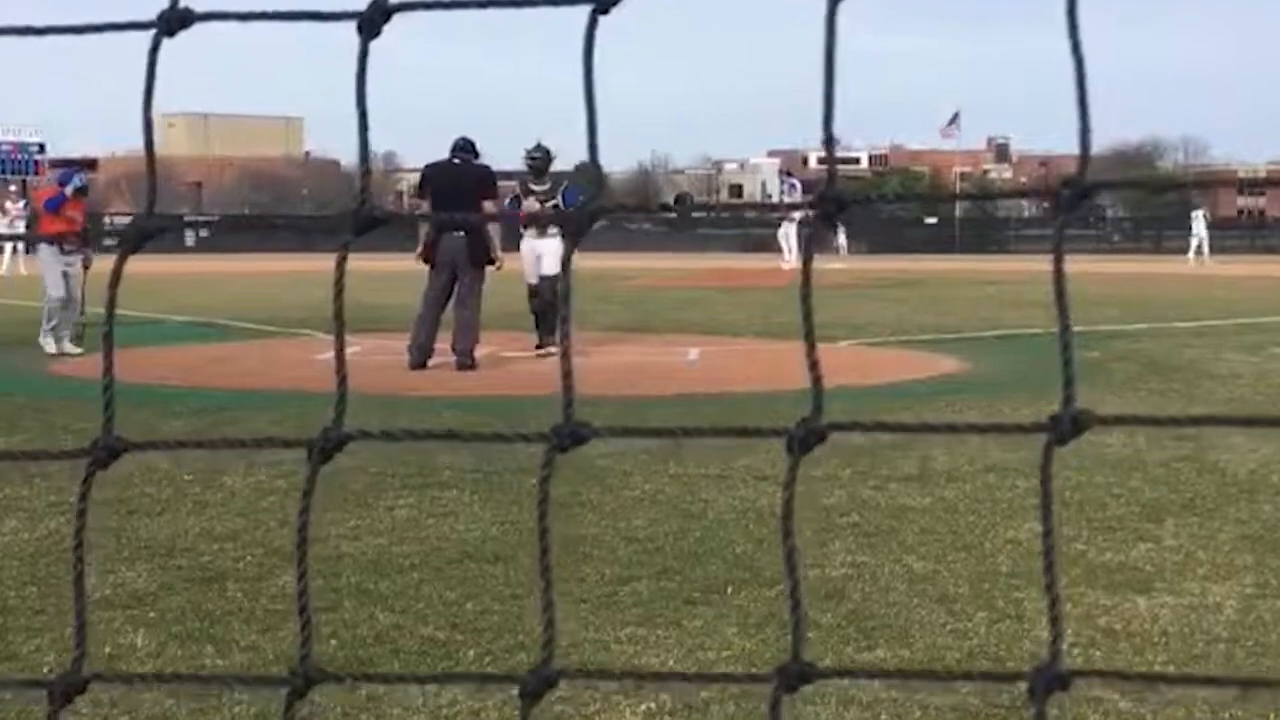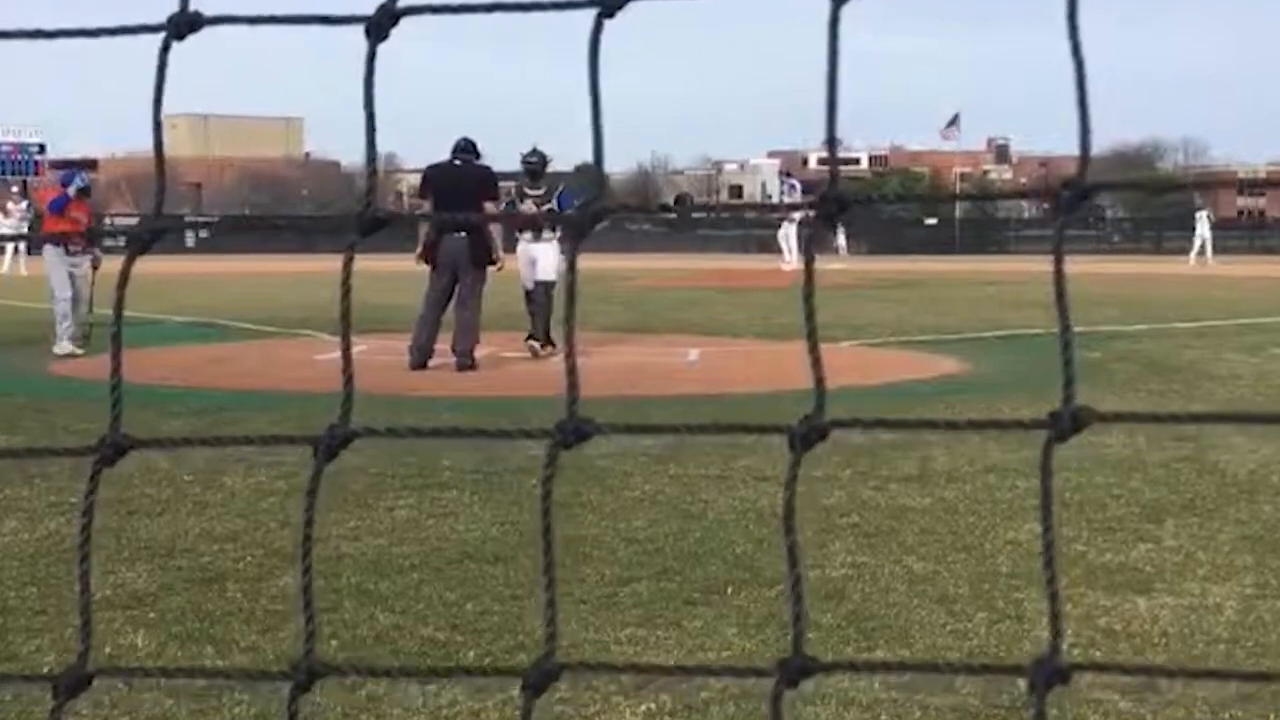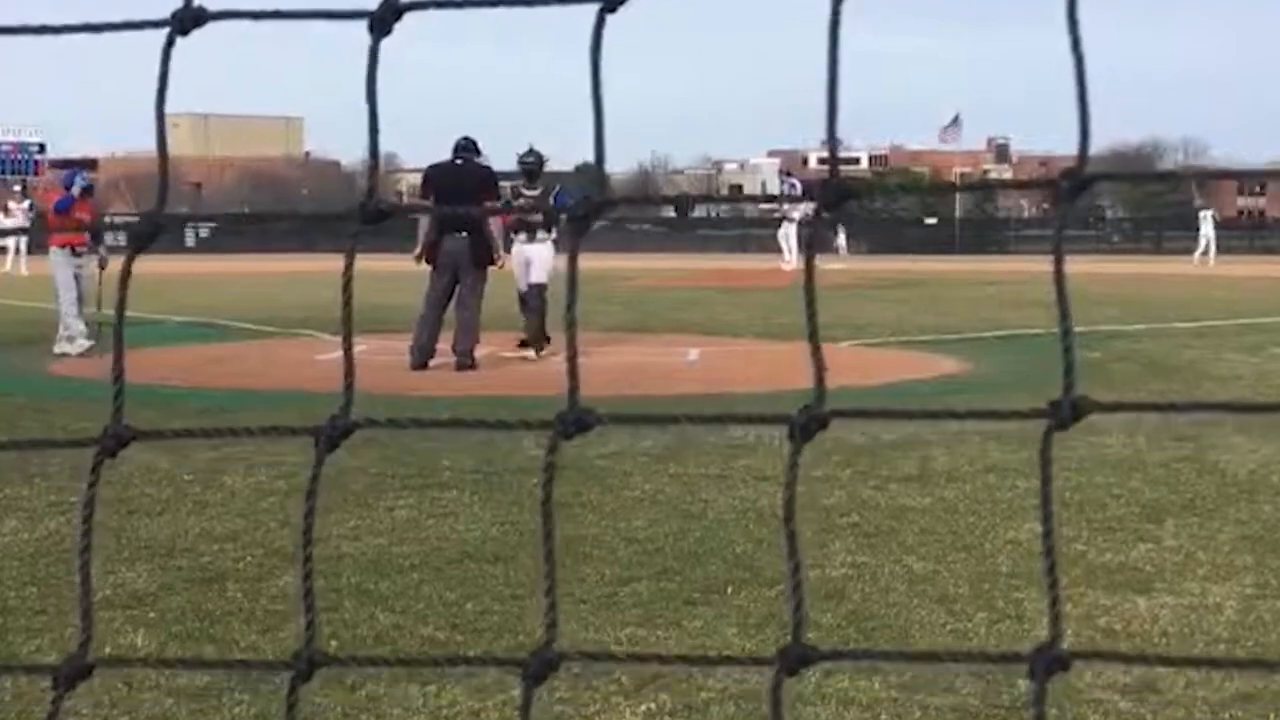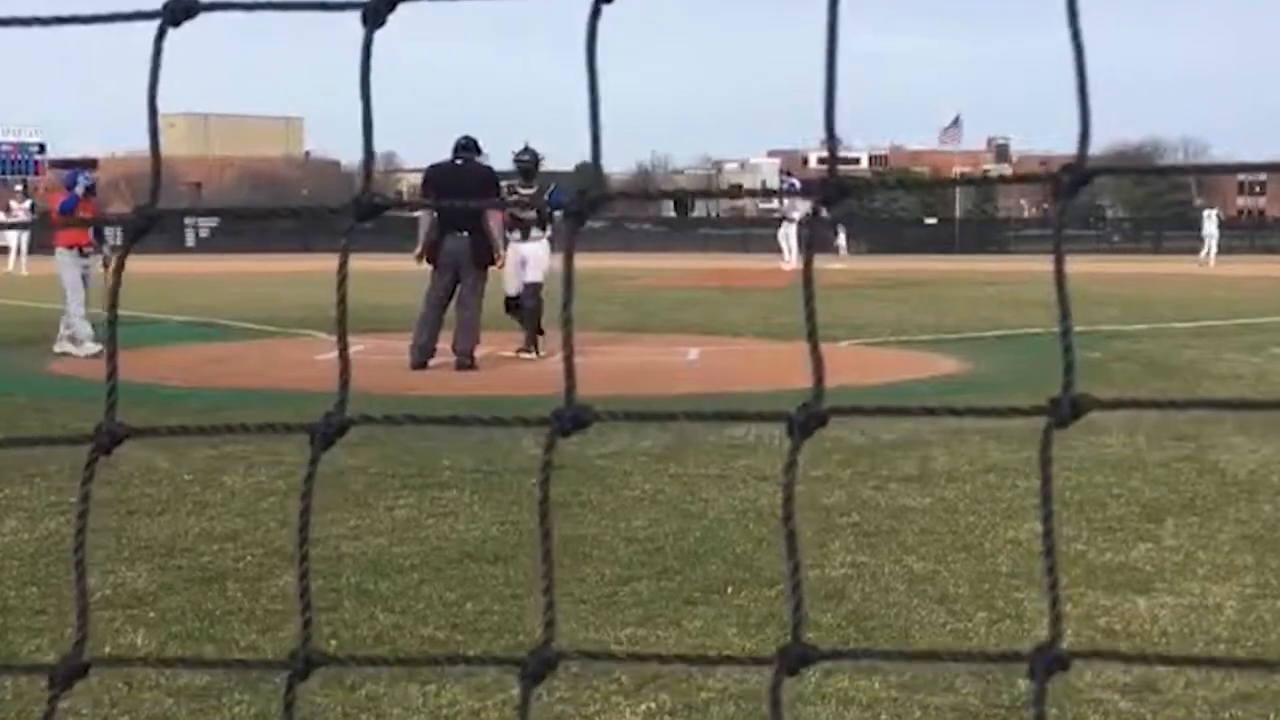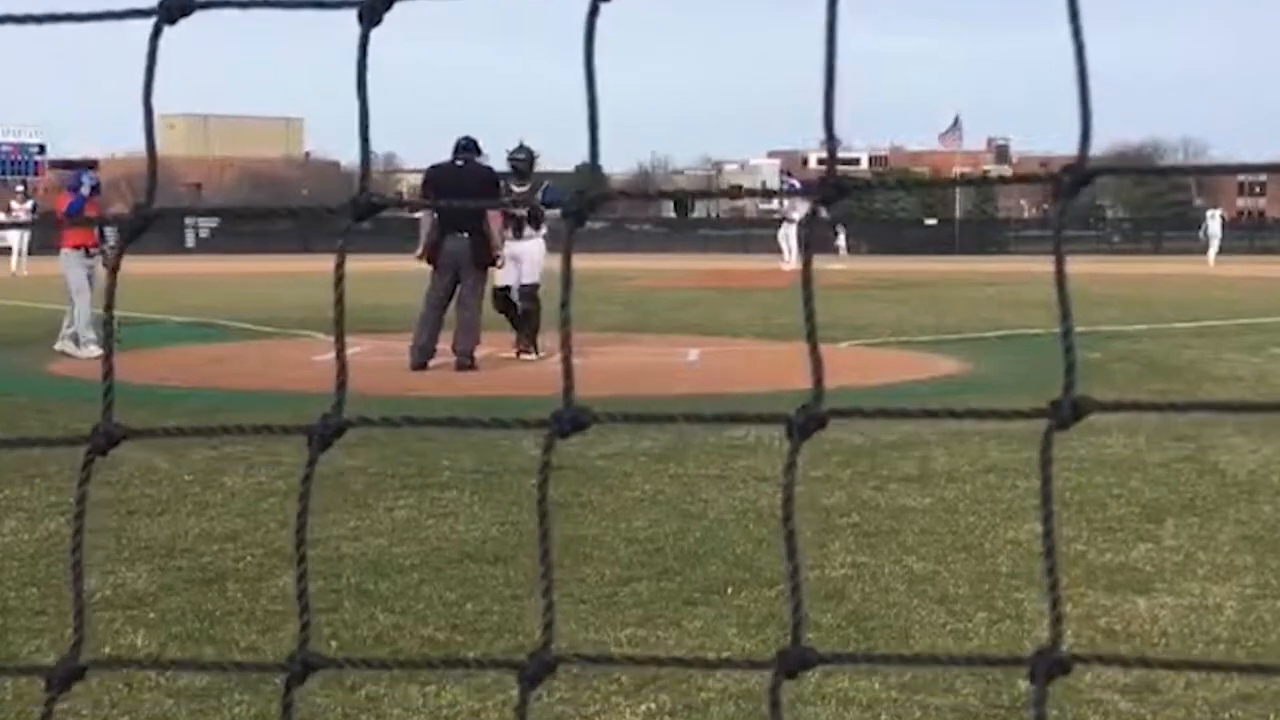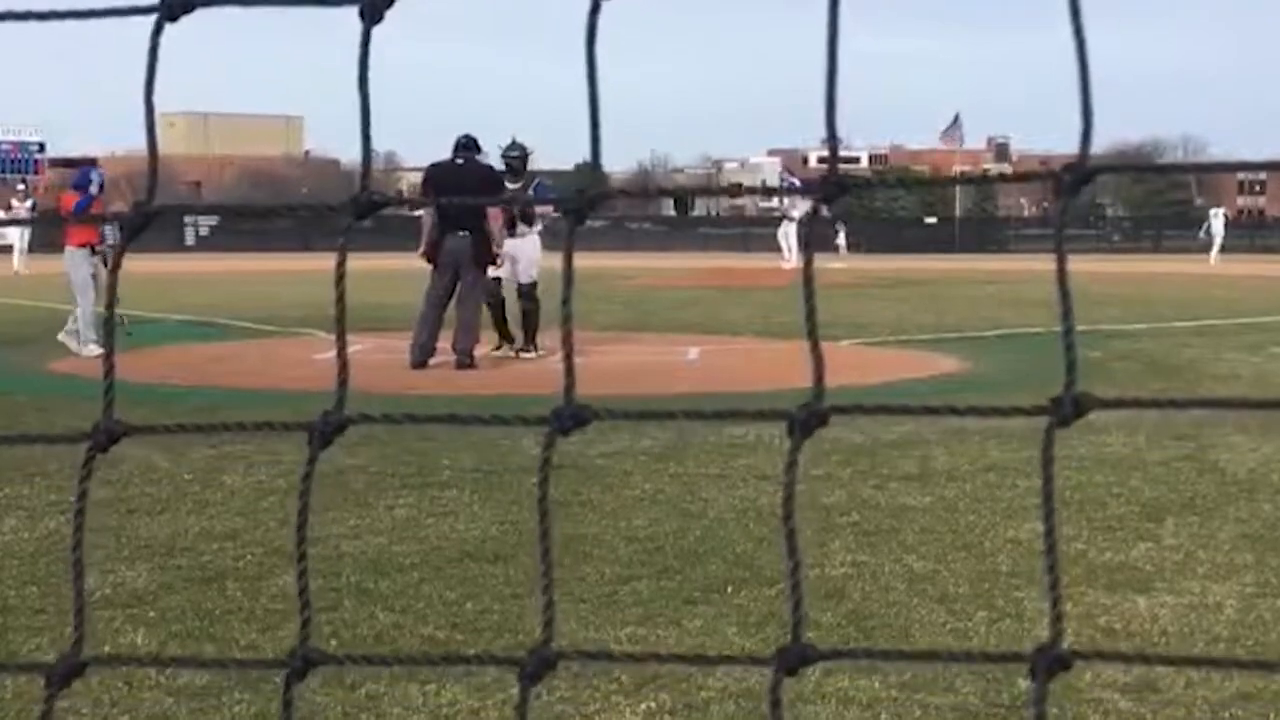
dt=0.1s
person 1, frame 1
left shoulder: (431, 171)
right shoulder: (483, 172)
left elbow: (425, 210)
right elbow: (489, 212)
left wrist: (422, 243)
right wrist: (496, 248)
left hip: (441, 243)
right hip: (471, 244)
left knee: (432, 300)
right knee: (468, 302)
left ankle: (418, 355)
right ankle: (464, 356)
person 1, frame 2
left shoulder: (432, 172)
right shoulder: (484, 173)
left elbow: (426, 211)
right elbow: (491, 213)
left wrist: (422, 244)
right wrist: (498, 248)
left hip: (442, 243)
right hip: (472, 245)
left knee: (434, 300)
right knee: (468, 303)
left ankle: (419, 355)
right ankle: (464, 357)
person 1, frame 3
left shoulder: (433, 172)
right shoulder: (485, 173)
right elbow: (491, 213)
left wrist: (421, 244)
right wrist: (498, 248)
left hip: (444, 243)
right hip: (473, 244)
left knee: (434, 301)
right knee: (469, 303)
left ankle: (419, 356)
right ankle: (464, 356)
person 1, frame 4
left shoulder: (434, 172)
right shoulder: (485, 173)
left elbow: (427, 211)
right elbow: (492, 213)
left wrist: (422, 244)
right wrist: (498, 248)
left hip: (444, 243)
right hip: (474, 244)
left knee: (434, 300)
right knee: (469, 302)
left ankle: (419, 355)
right ankle: (464, 356)
person 1, frame 5
left shoulder: (434, 173)
right shoulder: (486, 174)
left elbow: (428, 212)
right elbow: (493, 214)
left wrist: (423, 245)
right wrist: (498, 248)
left hip: (445, 244)
right hip: (474, 245)
left knee: (434, 301)
right knee: (470, 303)
left ankle: (419, 356)
right ankle: (464, 356)
person 1, frame 6
left shoulder: (434, 171)
right shoulder: (487, 173)
left elbow: (428, 211)
right elbow: (493, 213)
left wrist: (424, 243)
right wrist: (498, 246)
left hip: (445, 242)
right hip: (474, 243)
left knee: (434, 299)
right knee: (469, 301)
left ankle: (419, 354)
right ankle: (464, 355)
person 2, frame 1
left shoulder: (562, 187)
right shoulder: (520, 188)
left wrist: (553, 214)
right wrist: (526, 212)
left hip: (552, 241)
right hip: (529, 243)
left knee: (548, 285)
right knee: (535, 291)
left ankle: (550, 338)
right ankle: (546, 337)
person 2, frame 2
left shoulder: (557, 191)
right shoulder: (516, 193)
right wrist: (522, 216)
left hip: (548, 246)
right hip: (525, 247)
left knee: (543, 290)
right knee: (532, 295)
left ankle: (537, 338)
right ankle: (545, 340)
person 2, frame 3
left shoulder: (553, 192)
right shoulder: (512, 193)
left wrist: (543, 217)
right wrist: (515, 216)
left hip: (542, 247)
right hip: (519, 248)
left knee: (536, 293)
right knee: (526, 297)
left ankle: (533, 343)
right ankle: (539, 336)
person 2, frame 4
left shoulder: (548, 190)
right shoulder: (508, 192)
left wrist: (536, 214)
right wrist: (509, 213)
left hip: (538, 246)
right hip: (515, 247)
left knee: (532, 293)
right knee: (512, 298)
left ankle: (530, 344)
right ankle: (533, 330)
person 2, frame 5
left shoulder: (543, 188)
right shoulder: (502, 189)
left wrist: (528, 210)
right wrist: (502, 211)
left hip: (532, 244)
right hip: (508, 245)
left knee: (529, 293)
right knee: (500, 293)
left ankle: (530, 344)
right ankle: (523, 331)
person 2, frame 6
left shoulder: (536, 184)
left elbow: (548, 209)
left wrist: (519, 206)
left hip: (527, 241)
right hip: (503, 242)
left knee: (527, 292)
right knee: (492, 288)
left ankle: (529, 343)
right ankle: (505, 338)
person 3, frame 1
left shoulder: (79, 202)
right shoulder: (47, 193)
right elbow: (52, 205)
left wrist: (87, 252)
right wrist: (71, 187)
left hip: (73, 254)
right hip: (50, 252)
left knee: (73, 299)
right knee: (56, 295)
left ankle: (65, 340)
right ankle: (47, 335)
person 3, frame 2
left shoulder: (83, 203)
right shoulder: (51, 194)
left elbow: (88, 230)
right elbow: (56, 206)
left wrist: (95, 252)
right wrist: (74, 187)
left hip: (78, 255)
right hip: (55, 253)
left knee: (79, 300)
right knee: (63, 296)
left ankle: (68, 342)
right ankle: (63, 340)
person 3, frame 3
left shoulder: (87, 203)
right shoulder: (56, 197)
left elbow: (94, 229)
right elbow: (62, 207)
left wrist: (101, 251)
right wrist: (77, 186)
left hip: (81, 256)
right hip: (61, 255)
left knee: (77, 301)
right knee: (68, 298)
left ankle: (63, 341)
right ankle: (79, 339)
person 3, frame 4
left shoulder: (89, 202)
right shoulder: (60, 198)
right elbow: (67, 207)
right wrist: (80, 186)
left hip: (86, 256)
right hip: (67, 256)
left knee: (79, 301)
right knee: (75, 299)
left ankle: (64, 341)
right ankle: (85, 342)
person 3, frame 5
left shoulder: (92, 202)
right shoulder: (64, 200)
left elbow: (97, 228)
right elbow: (74, 209)
right wrist: (86, 186)
left hip: (90, 256)
right hip: (72, 256)
left knee: (79, 301)
right knee: (83, 300)
left ankle: (66, 340)
right ankle: (88, 345)
person 3, frame 6
left shoulder: (95, 199)
right shoulder: (69, 197)
right elbow: (81, 208)
right wrist: (95, 184)
left hip: (93, 254)
right hip: (77, 254)
left knee: (87, 299)
right knee: (86, 300)
left ankle: (69, 333)
right ankle: (88, 343)
